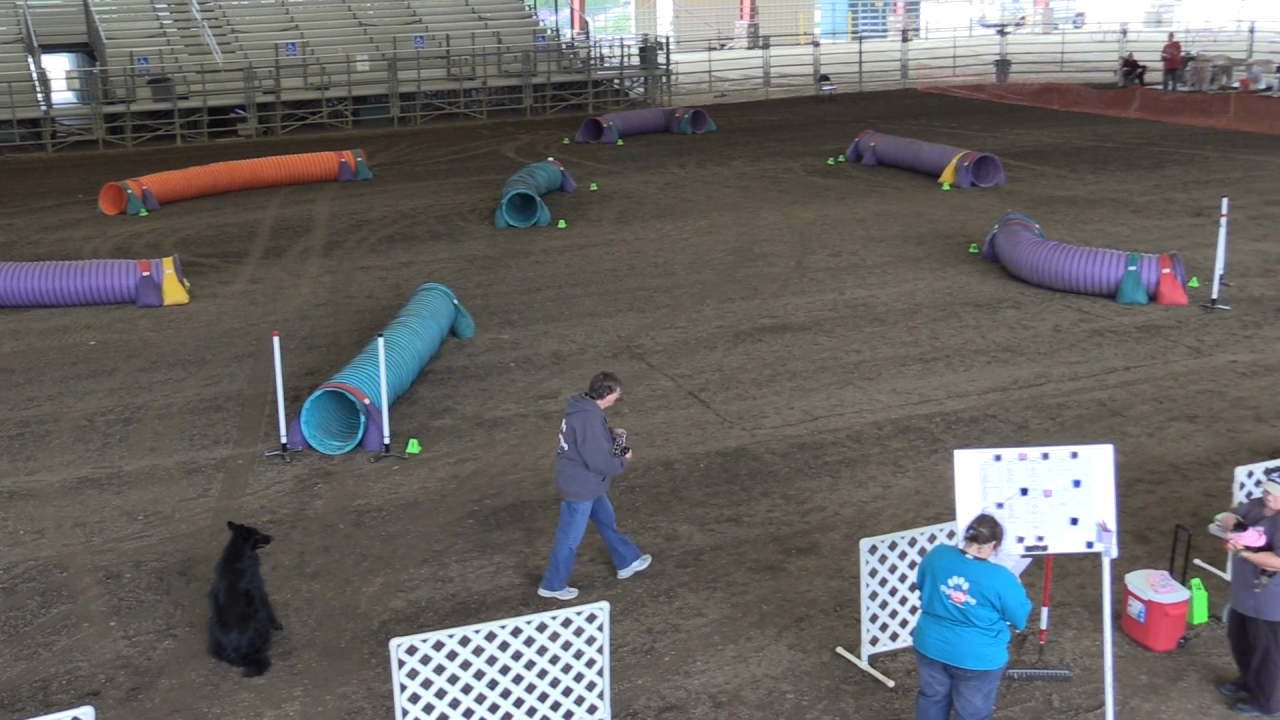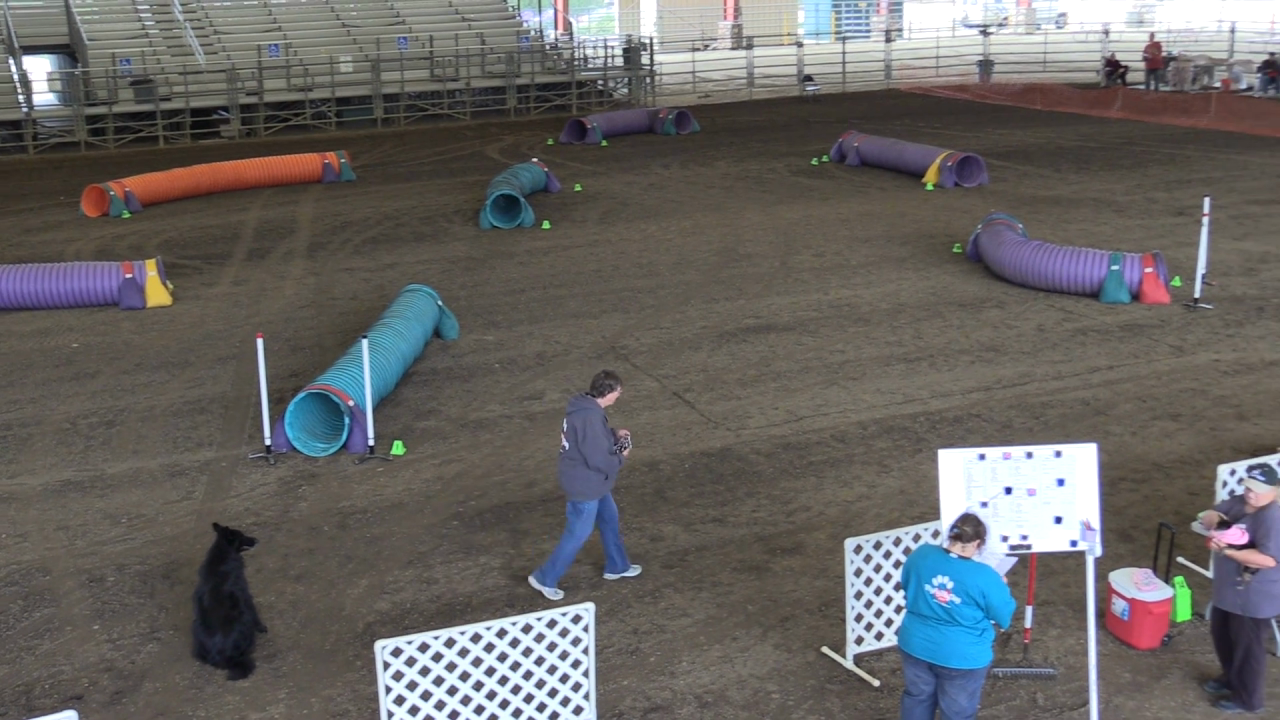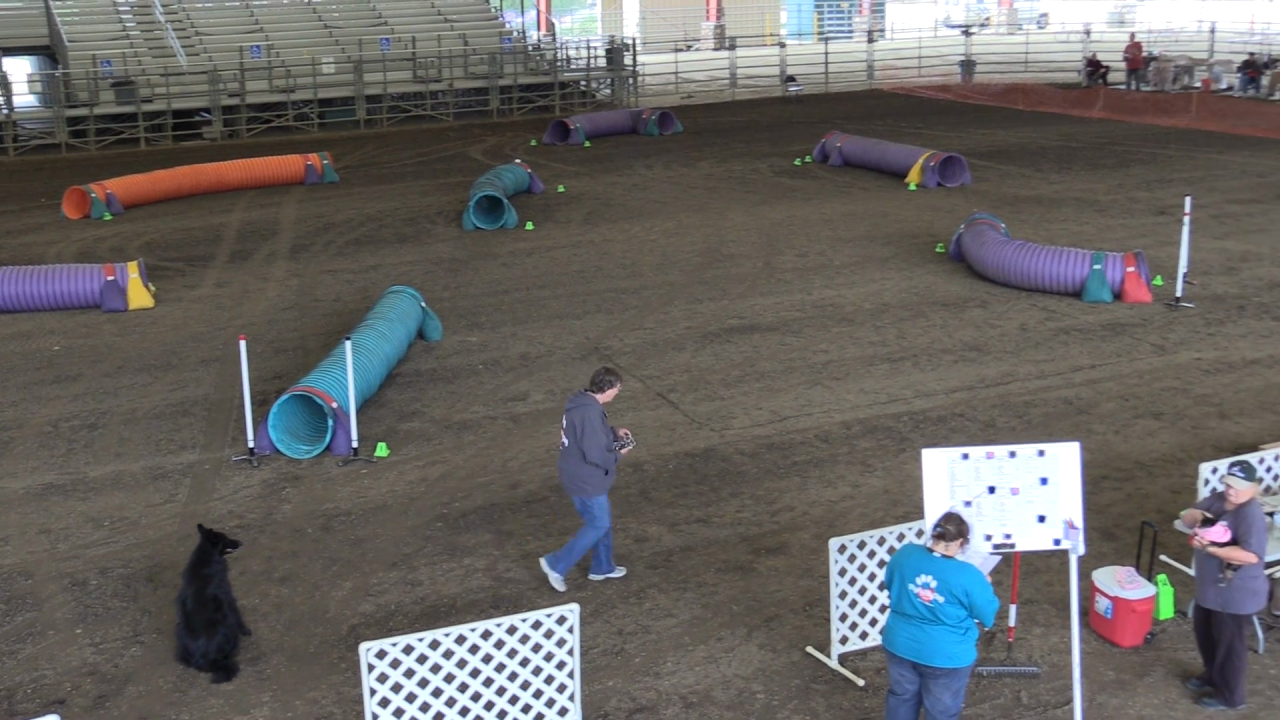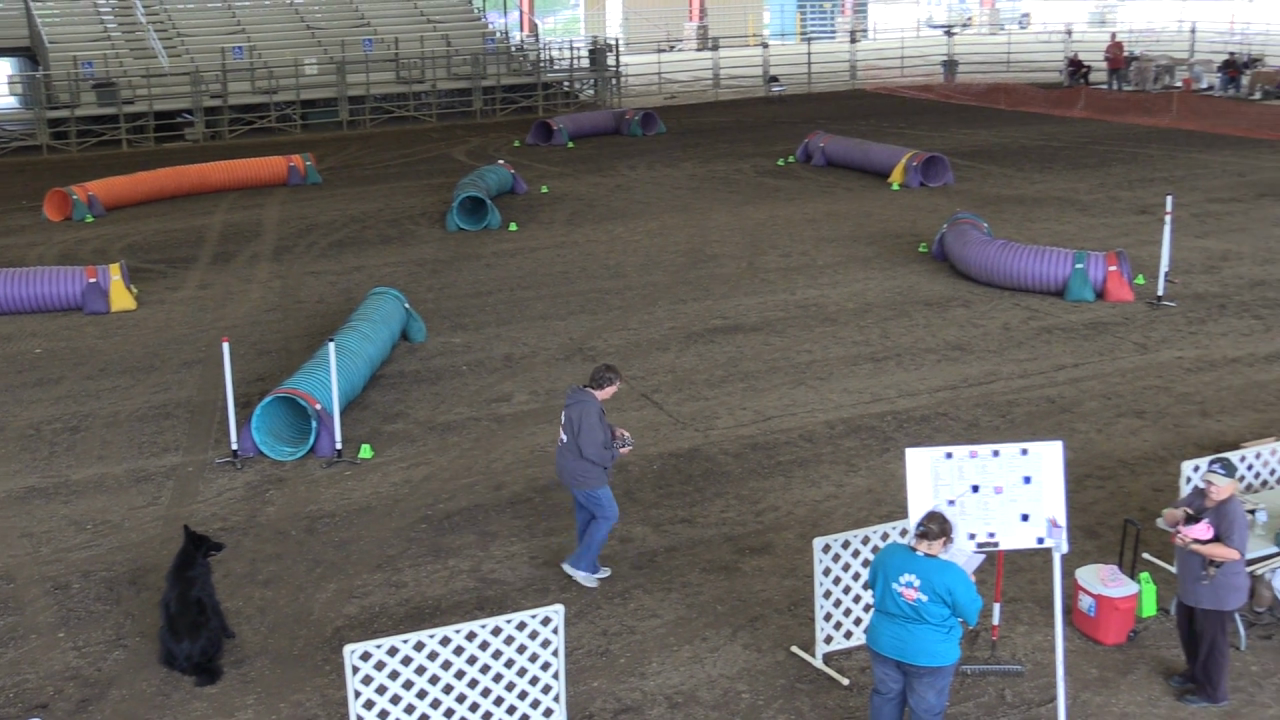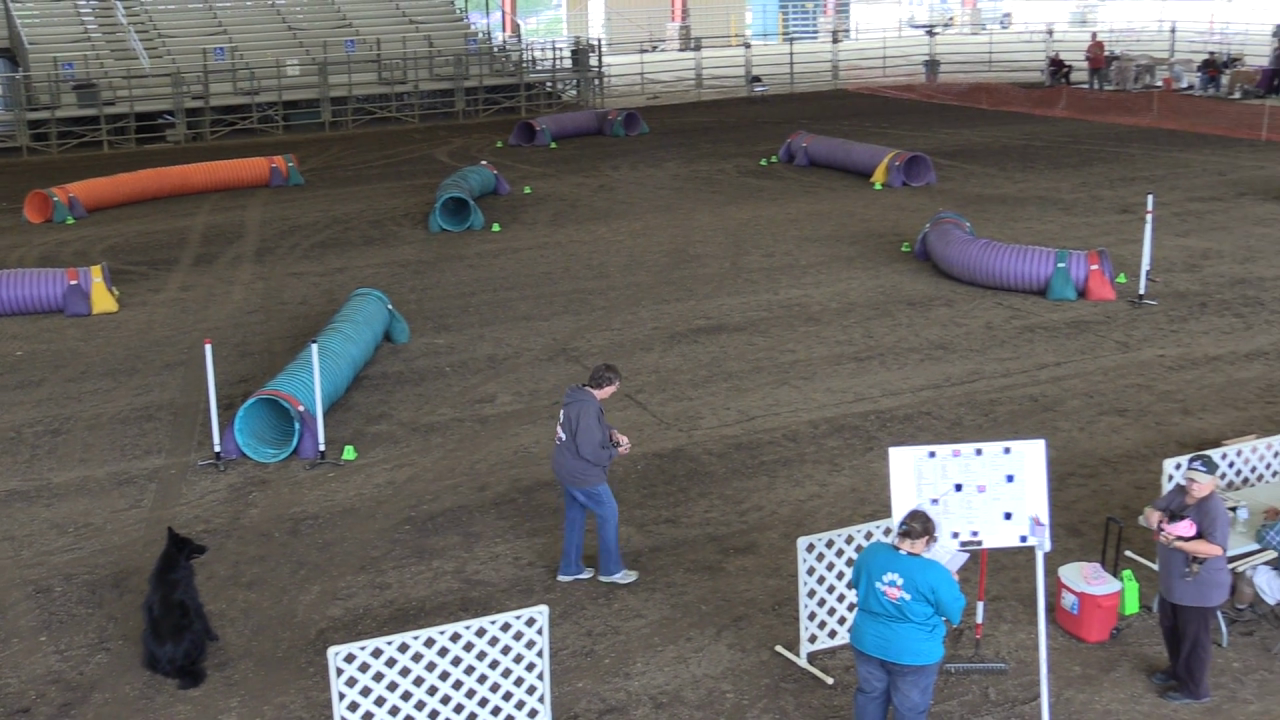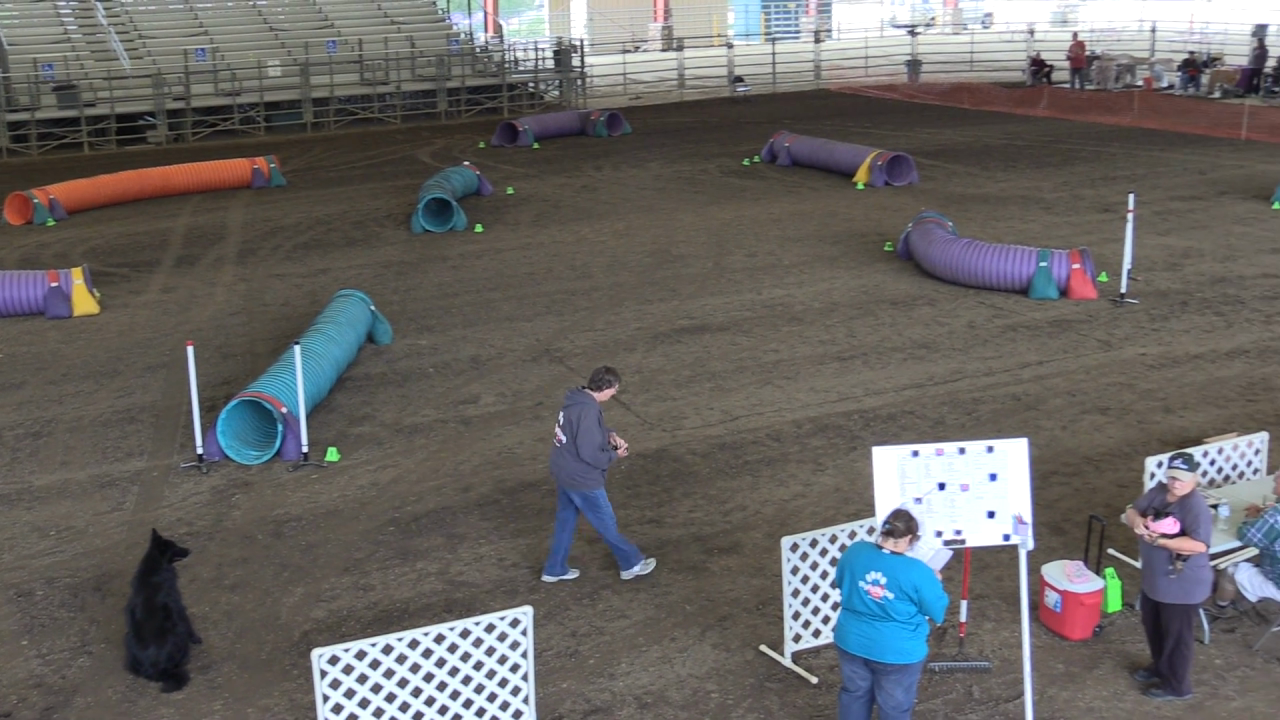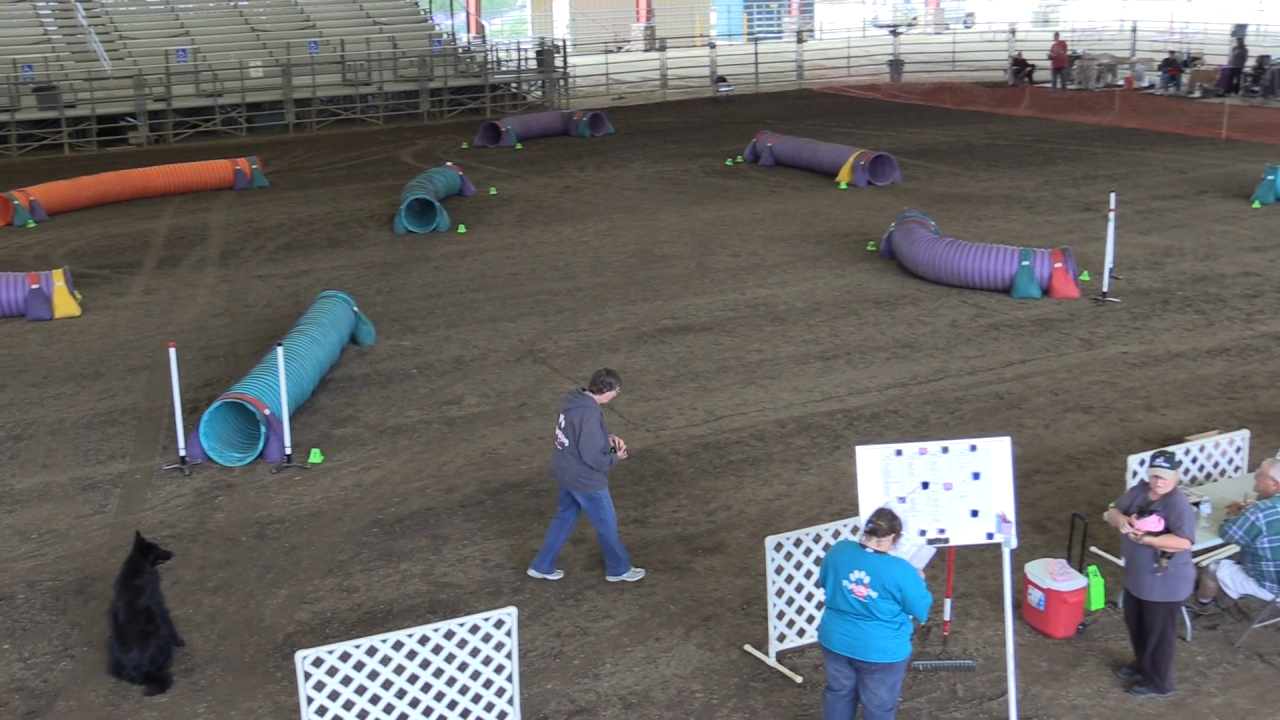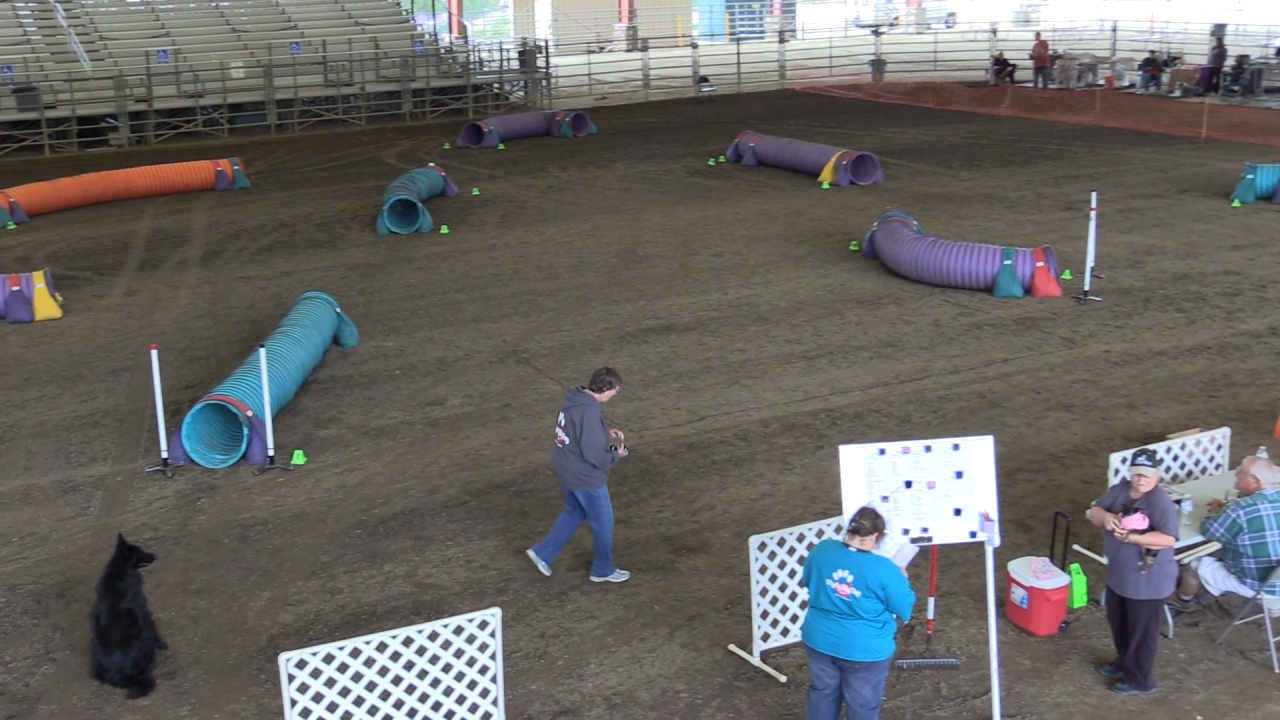
dt=0.1s
person 1, frame 1
right shoulder: (1257, 506)
right elbow: (1225, 520)
left wrist: (1244, 553)
right wrist: (1230, 520)
right hip: (1246, 594)
right knee: (1238, 638)
right ankle: (1247, 680)
person 1, frame 2
right shoulder: (1238, 502)
right elbow: (1205, 519)
left wrist: (1226, 550)
right wrist: (1212, 518)
left hip: (1254, 598)
right hip: (1227, 589)
left knee: (1247, 646)
right knee: (1221, 635)
left ankle: (1247, 699)
right ankle: (1231, 678)
person 1, frame 3
left shoulder: (1251, 515)
right shoulder: (1217, 499)
left elbow: (1250, 555)
right elbow: (1186, 517)
left wrist: (1210, 548)
right wrist: (1195, 515)
left hip: (1236, 595)
right hip: (1209, 587)
left knee: (1229, 644)
right knee: (1204, 633)
left ankle: (1229, 696)
right ankle: (1212, 675)
person 1, frame 4
left shoulder: (1232, 512)
right shoulder: (1197, 496)
left elbow: (1232, 552)
right elbow: (1167, 516)
left wrist: (1193, 545)
right wrist: (1176, 515)
left hip: (1218, 591)
right hip: (1191, 584)
left knee: (1211, 640)
right knee: (1187, 630)
left ankle: (1212, 692)
right ankle: (1195, 672)
person 1, frame 5
left shoulder: (1214, 509)
right shoulder: (1177, 494)
left elbow: (1215, 548)
right elbow: (1149, 511)
left wrist: (1176, 543)
right wrist: (1154, 515)
left hip: (1200, 588)
right hip: (1172, 581)
left knee: (1194, 637)
right knee: (1170, 627)
left ankle: (1193, 689)
right ankle: (1177, 669)
person 1, frame 6
left shoulder: (1195, 506)
right shoulder: (1158, 492)
left elbow: (1199, 544)
right elbow: (1132, 511)
left wrist: (1160, 540)
right wrist: (1135, 519)
left hip: (1182, 585)
right hip: (1155, 578)
left knee: (1177, 634)
right knee: (1153, 626)
left ankle: (1176, 685)
right ankle: (1160, 666)
person 1, frame 7
left shoulder: (1178, 504)
right shoulder: (1138, 491)
left elbow: (1183, 541)
right elbow: (1112, 513)
left wrist: (1145, 539)
right wrist: (1120, 519)
left hip: (1165, 582)
right hip: (1137, 576)
left knee: (1159, 632)
right knee: (1135, 623)
left ankle: (1158, 682)
right ankle: (1142, 663)
person 1, frame 8
left shoulder: (1161, 501)
right shoulder: (1120, 489)
left elbow: (1168, 538)
right elbow: (1094, 512)
left wrist: (1131, 537)
right wrist: (1105, 517)
left hip: (1148, 580)
right hip: (1119, 574)
left knee: (1142, 630)
right knee: (1118, 621)
left ankle: (1140, 679)
right ankle: (1125, 660)
person 2, frame 1
left shoulder: (582, 408)
right shoulder: (590, 419)
right elbow: (598, 461)
left wrist: (612, 434)
right wrist: (622, 461)
left hip: (586, 480)
right hip: (581, 485)
left knee: (606, 519)
right knee: (571, 535)
left ankle: (627, 561)
right ankle: (552, 585)
person 2, frame 2
left shoulder: (583, 406)
right shoulder: (591, 417)
right elbow: (598, 459)
left wrist: (614, 434)
right wrist: (620, 458)
left hip: (585, 479)
right hip: (585, 483)
left knee: (609, 519)
right knee: (578, 532)
left ankle: (617, 566)
right ankle: (545, 579)
person 2, frame 3
left shoulder: (581, 403)
right shoulder: (589, 413)
right elbow: (594, 455)
left wrist: (613, 432)
right wrist: (618, 454)
left hip: (577, 475)
right hip: (587, 480)
left knee: (601, 521)
right knee: (598, 525)
left ankle: (603, 567)
right ankle: (555, 563)
person 2, frame 4
left shoulder: (580, 399)
right shoulder: (587, 409)
right elbow: (592, 451)
left wrist: (613, 431)
right wrist: (616, 453)
left hip: (574, 470)
right hip: (585, 475)
left knee: (587, 518)
right knee: (609, 515)
left ankle: (588, 566)
right ankle: (580, 565)
person 2, frame 5
left shoulder: (577, 397)
right shoulder: (587, 409)
right elbow: (590, 451)
left wrist: (611, 432)
right wrist: (615, 453)
left hip: (567, 469)
right hip: (583, 474)
left knee: (575, 518)
right knee: (609, 515)
left ankle: (570, 568)
right ankle: (611, 569)
person 2, frame 6
left shoulder: (577, 400)
right shoulder: (587, 411)
right elbow: (590, 454)
left wrist: (609, 435)
right wrist: (614, 455)
left hip: (565, 471)
right hip: (581, 477)
left knee: (566, 518)
right knee: (605, 520)
left ankle: (554, 569)
right ankle: (631, 563)
person 2, frame 7
left shoulder: (575, 401)
right shoulder: (589, 414)
right elbow: (592, 457)
left wrist: (607, 436)
right wrist: (615, 457)
left hip: (566, 472)
right hip: (585, 479)
left knee: (565, 517)
right knee: (607, 521)
left ankle: (542, 566)
right ankle: (619, 569)
person 2, frame 8
left shoulder: (575, 399)
right shoulder: (589, 412)
right elbow: (594, 455)
left wrist: (606, 432)
right wrist: (616, 455)
left hip: (566, 469)
right hip: (586, 476)
left knee: (575, 513)
right knee: (603, 520)
left ankle: (542, 553)
right ankle: (603, 570)
person 3, frame 1
left shoulder: (936, 555)
right shoulder: (1001, 578)
left elbow: (922, 587)
right elbow: (1019, 619)
right wrist: (1015, 588)
left hip: (931, 646)
right hip: (976, 659)
left knee: (932, 697)
person 3, frame 2
left shoulder: (921, 555)
right shoulder: (985, 577)
left elbow: (907, 587)
right elbow: (1004, 618)
right wrist: (1001, 587)
left hip: (916, 646)
right hip: (961, 658)
left knee: (917, 697)
person 3, frame 3
left shoulder: (904, 554)
right shoulder: (968, 576)
left elbow: (890, 586)
right elbow: (987, 617)
right wrist: (985, 586)
left hip: (900, 645)
right hip: (945, 657)
left knee: (901, 696)
person 3, frame 4
left shoulder: (888, 553)
right shoulder: (951, 574)
left elbow: (874, 585)
right elbow: (971, 615)
right wrist: (969, 585)
left hip: (885, 644)
right hip: (929, 656)
left knee: (886, 695)
person 3, frame 5
left shoulder: (871, 553)
right shoulder: (934, 573)
left elbow: (857, 584)
right elbow: (954, 614)
right wrist: (952, 584)
left hip: (868, 643)
right hip: (913, 654)
left knee: (870, 694)
person 3, frame 6
left shoulder: (855, 552)
right shoulder: (917, 572)
left elbow: (840, 583)
right elbow: (937, 613)
right wrist: (935, 583)
left hip: (852, 642)
right hip: (896, 653)
left knee: (854, 693)
person 3, frame 7
left shoulder: (838, 551)
right shoulder: (901, 571)
left elbow: (824, 583)
right elbow: (921, 612)
right wrist: (919, 581)
left hip: (836, 641)
right hip: (881, 652)
left knee: (838, 692)
person 3, frame 8
left shoulder: (822, 550)
right shoulder: (884, 569)
left elbow: (808, 582)
right elbow: (904, 611)
right wrist: (902, 580)
left hip: (820, 640)
right hip: (864, 651)
left knee: (822, 691)
